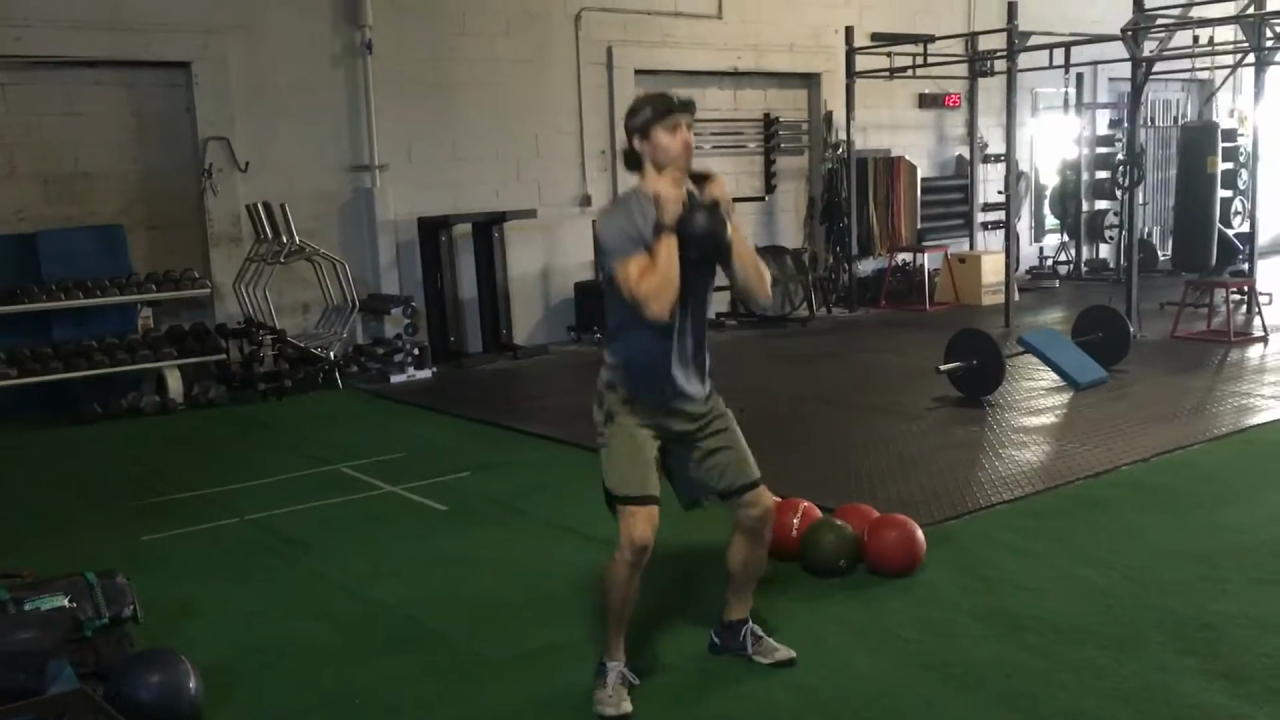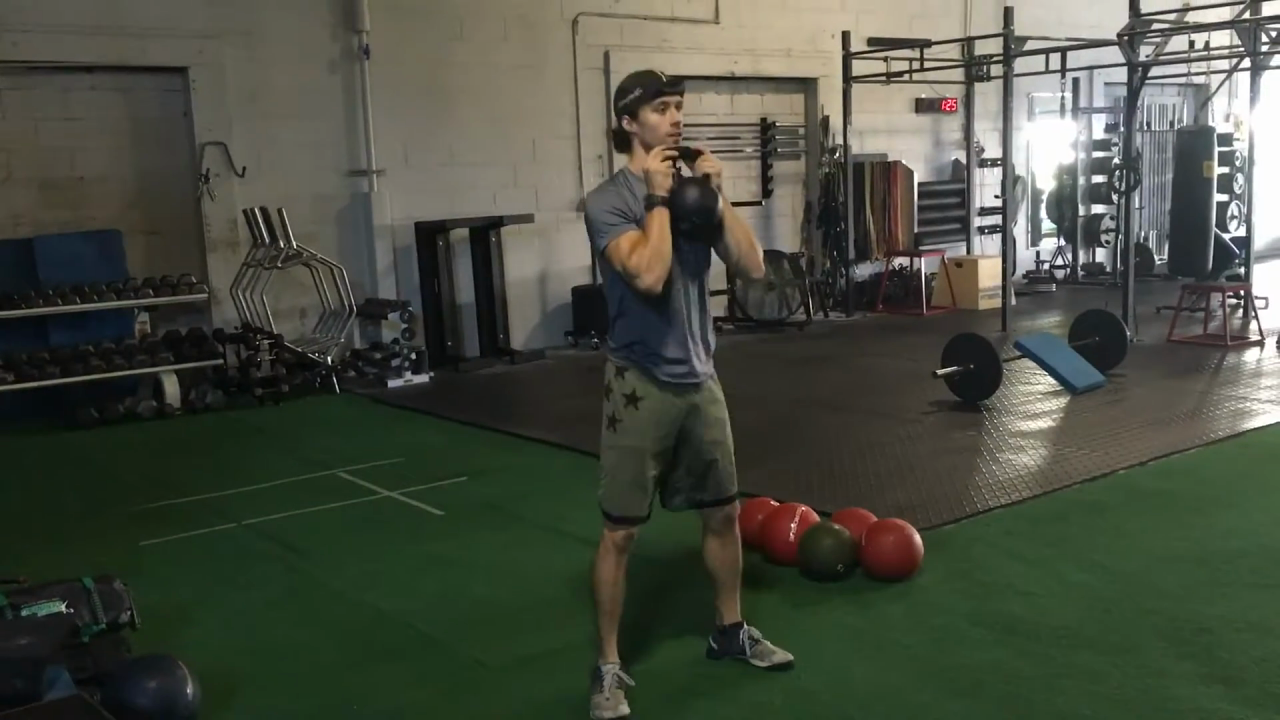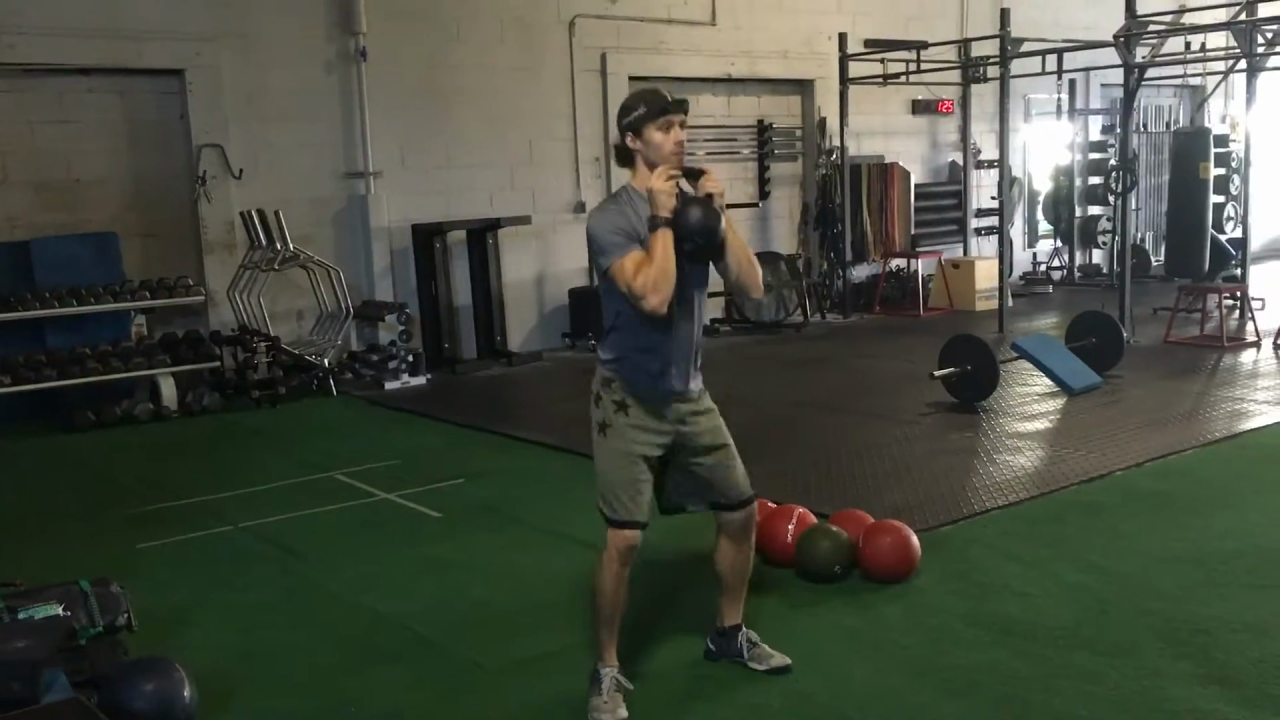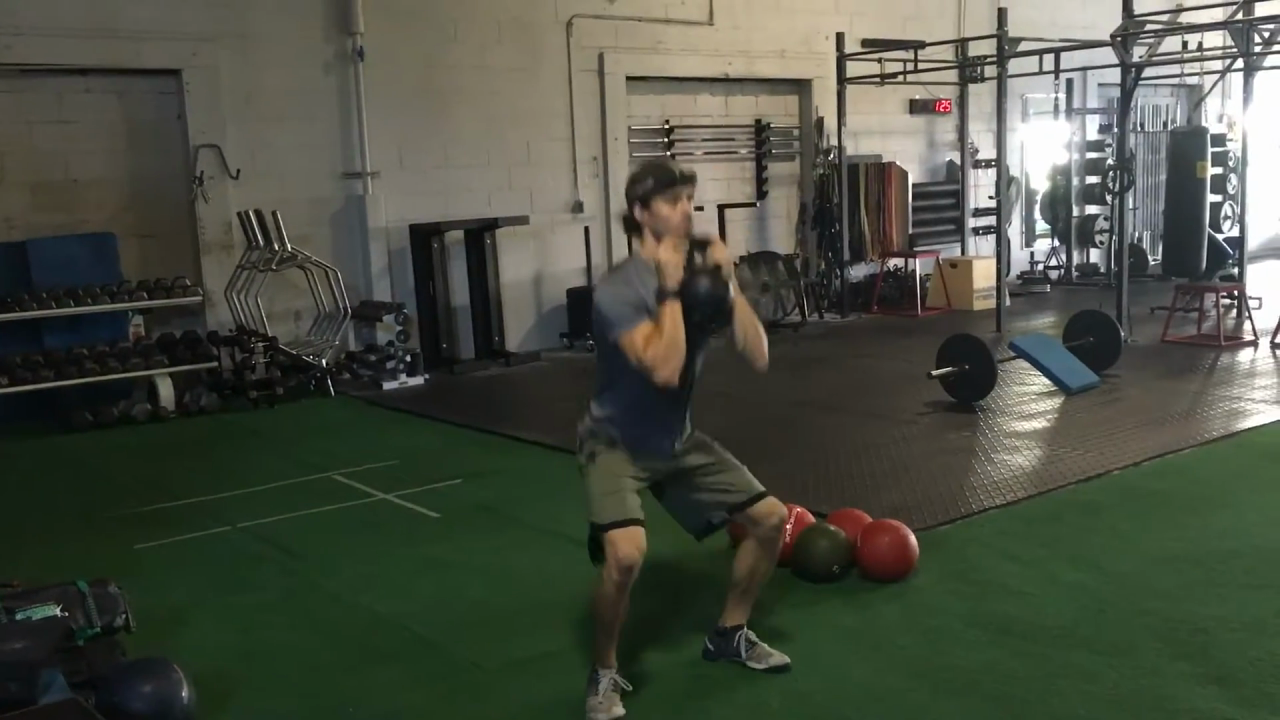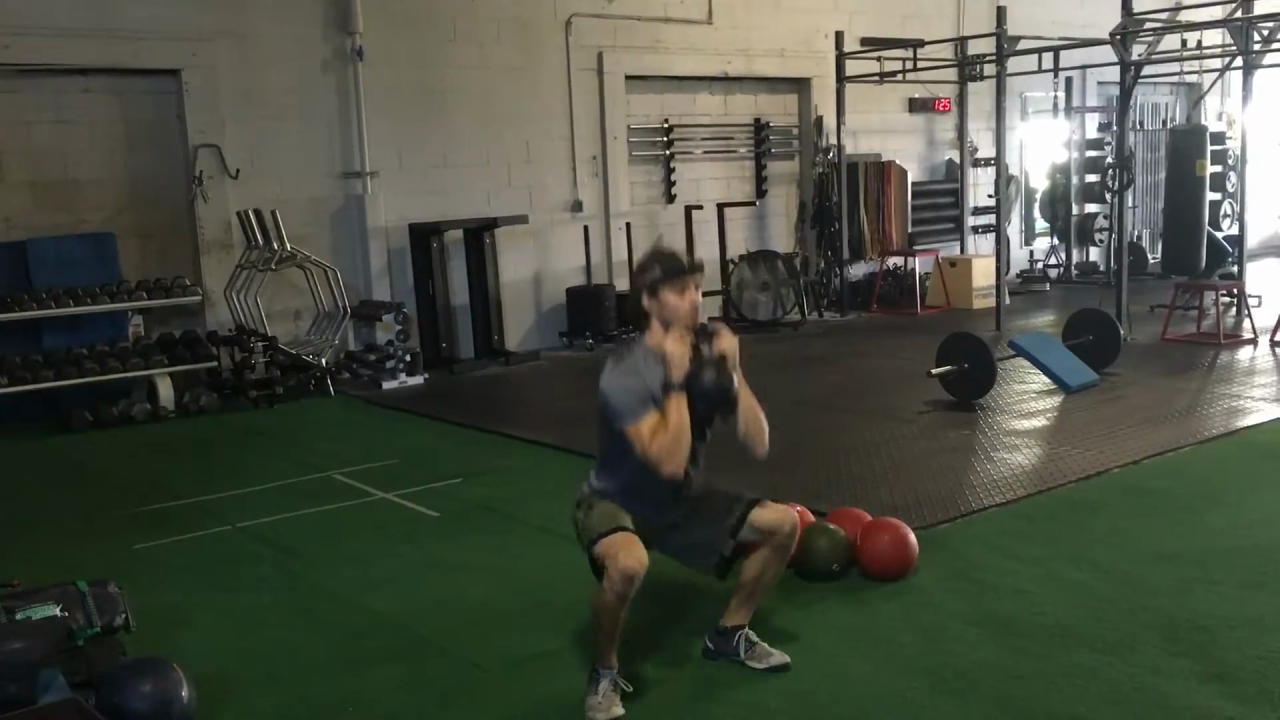
dt=0.2s
person 1, frame 1
left shoulder: (703, 207)
right shoulder: (620, 219)
left elbow: (760, 292)
right elbow: (655, 303)
left wrist: (727, 220)
right wrist: (667, 223)
left hip: (697, 396)
right hip: (632, 398)
left knee: (757, 511)
right knee: (639, 536)
left ankle: (734, 628)
right ankle: (613, 666)
person 1, frame 2
left shoulder: (693, 184)
right shoulder: (610, 199)
left elbow: (752, 267)
right elbow: (649, 275)
left wrist: (717, 195)
right wrist: (657, 198)
left hip: (699, 380)
right hip: (641, 385)
left knee: (723, 515)
right knee: (621, 533)
left ankle: (731, 633)
person 1, frame 3
left shoulder: (696, 205)
right shoulder: (611, 218)
left elbow: (751, 287)
right elbow: (654, 297)
left wrist: (720, 213)
right wrist: (661, 217)
left hip: (687, 396)
right hip: (627, 402)
left knee: (740, 514)
right knee: (624, 539)
left ankle: (729, 635)
person 1, frame 4
right shoulder: (618, 289)
left elbow: (758, 357)
right elbow: (663, 370)
left wrist: (727, 283)
right wrist: (668, 289)
left hip: (678, 443)
right hip: (614, 446)
left knee: (771, 518)
right knee: (626, 553)
left ankle: (729, 636)
right ankle: (604, 673)
person 1, frame 5
left shoulder: (709, 359)
right shoulder: (624, 375)
left elbow: (759, 444)
right elbow: (670, 463)
left wrist: (733, 371)
right wrist: (675, 382)
left hip: (681, 504)
right hip: (616, 506)
left knee: (782, 525)
right knee: (628, 564)
left ankle: (729, 634)
right ankle: (605, 672)
